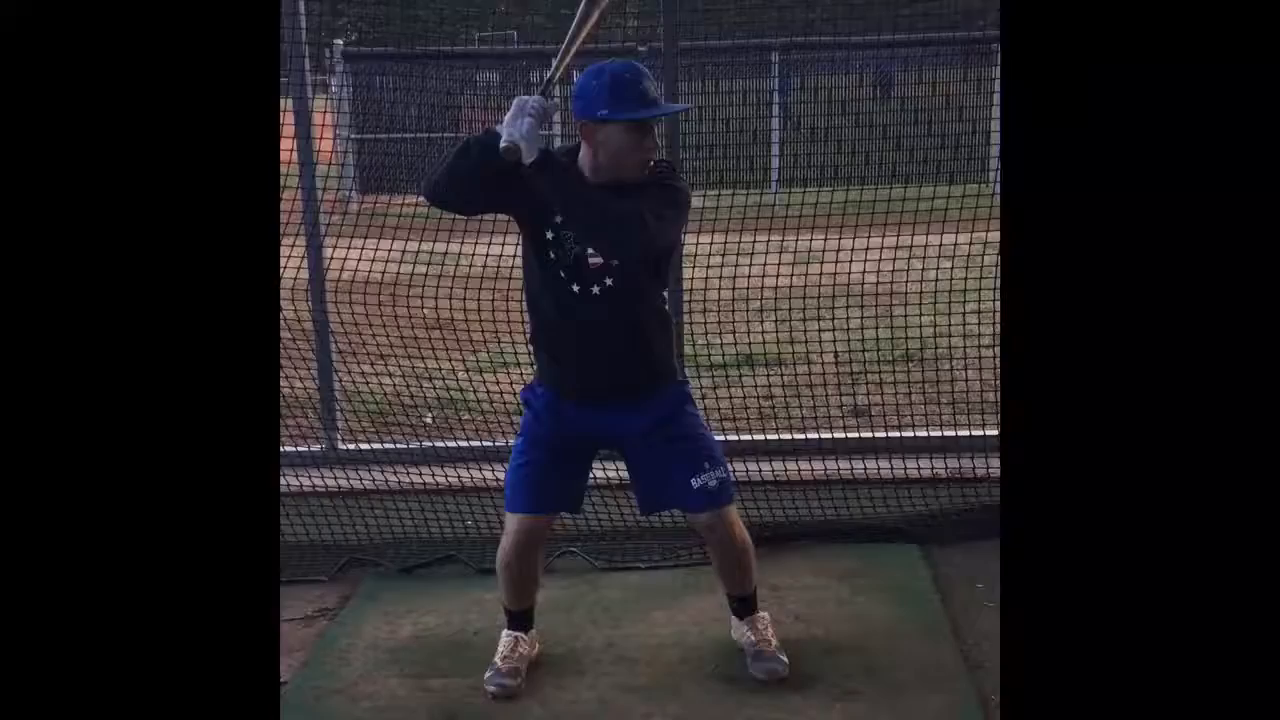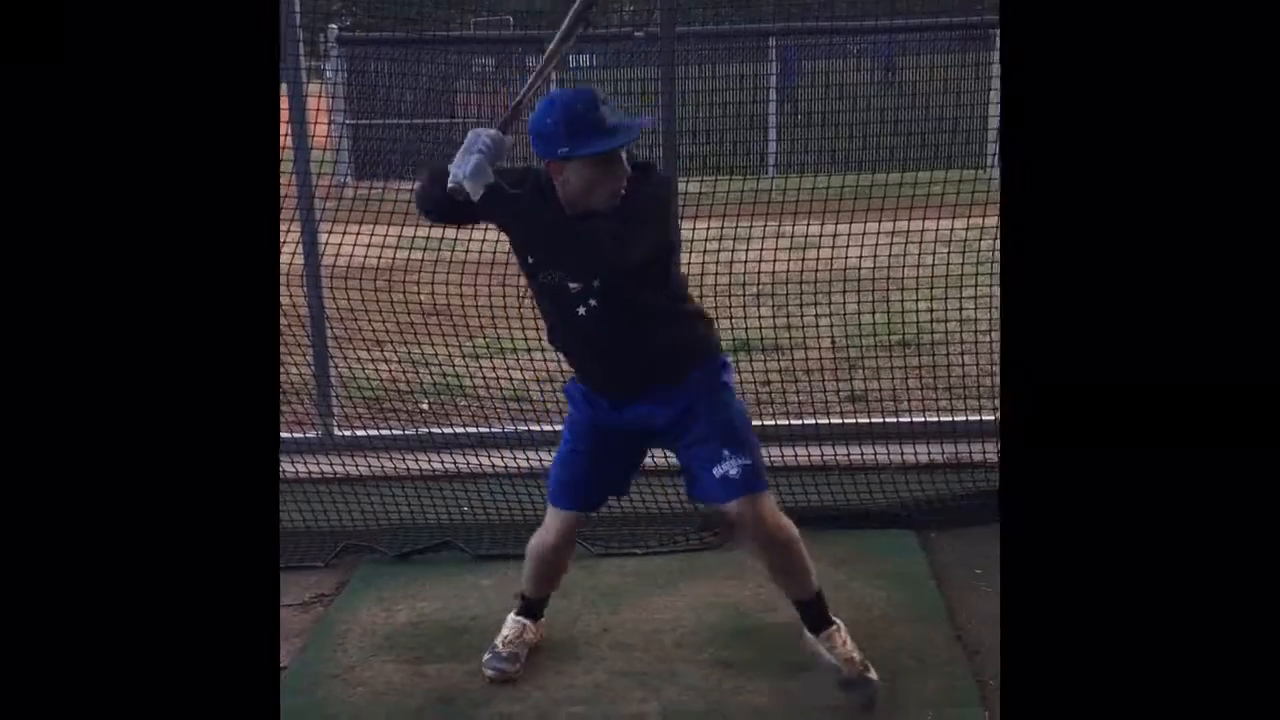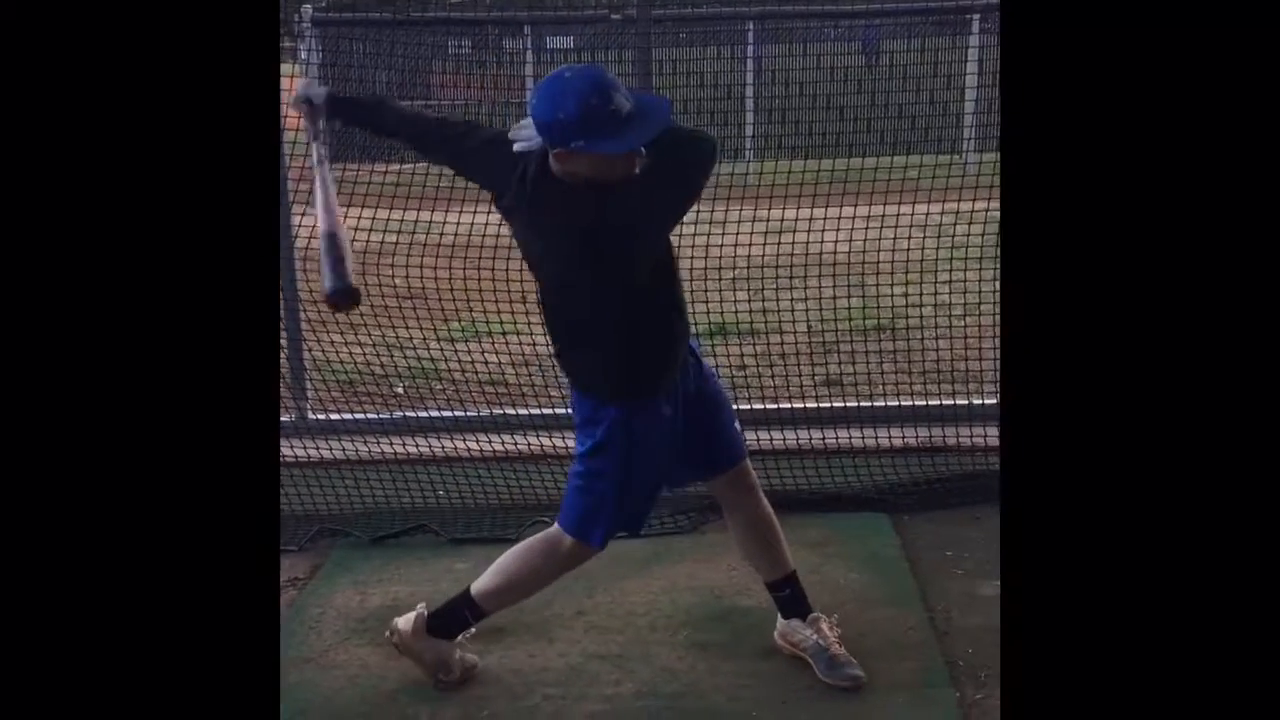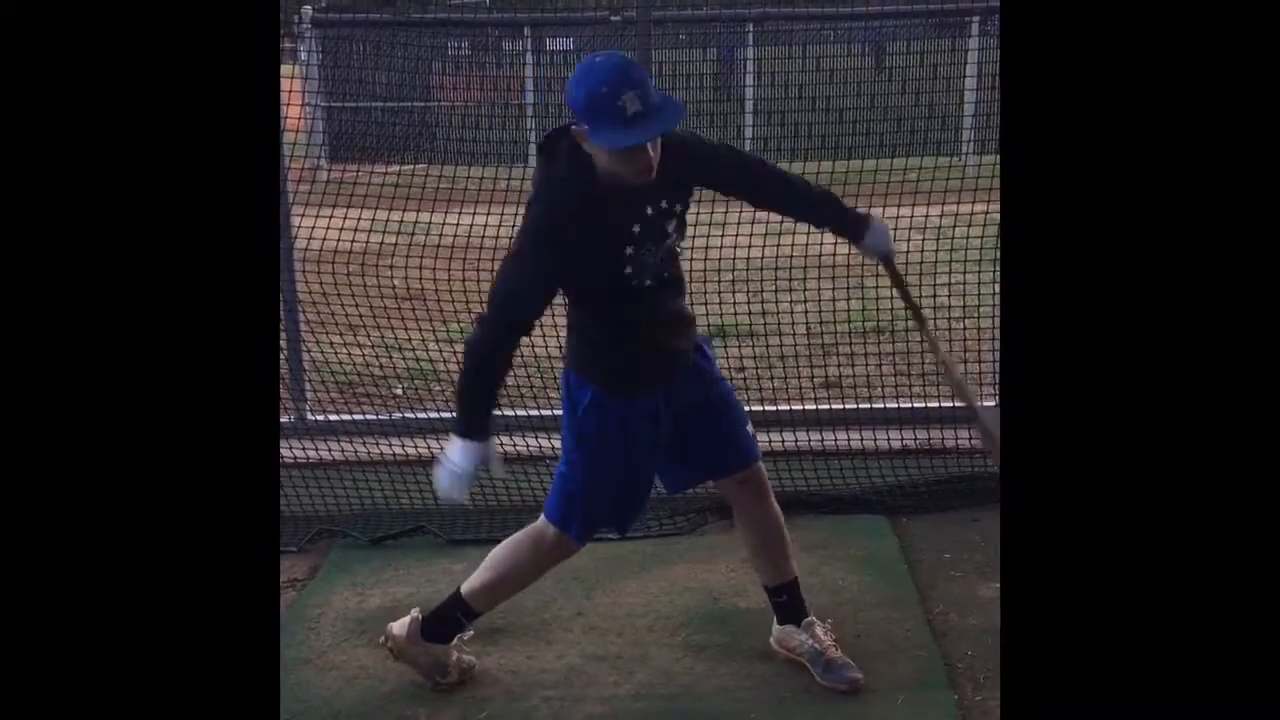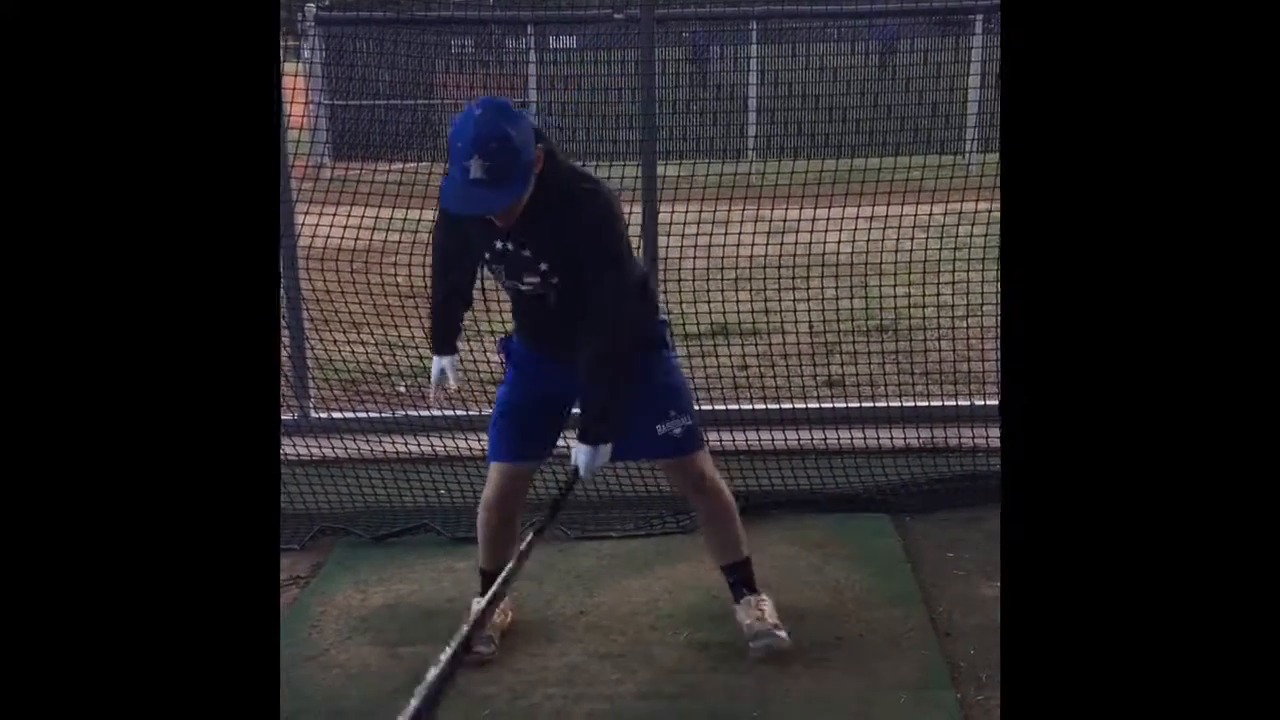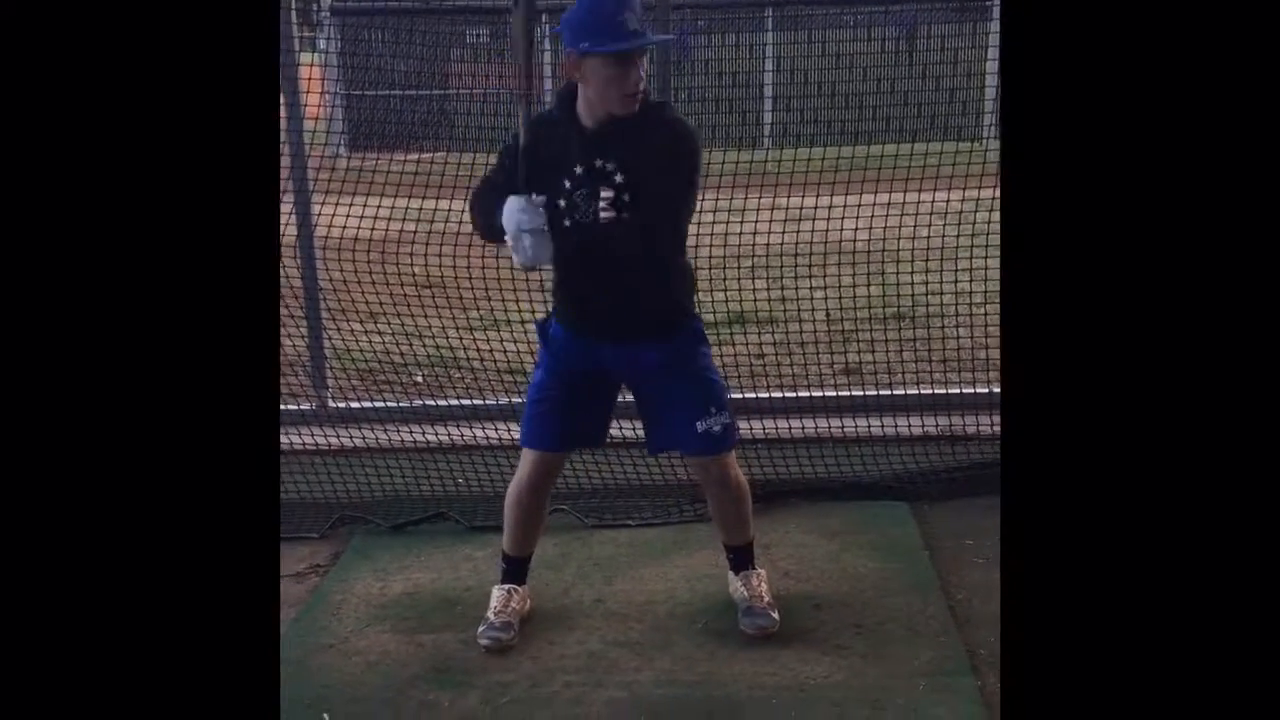
dt=0.7s
person 1, frame 1
left shoulder: (664, 188)
right shoulder: (534, 175)
left elbow: (633, 241)
right elbow: (441, 190)
left wrist: (540, 165)
right wrist: (499, 139)
left hip: (650, 393)
right hip: (561, 395)
left knee: (720, 521)
right knee: (522, 532)
left ankle: (748, 619)
right ankle: (519, 633)
person 1, frame 2
left shoulder: (647, 194)
right shoulder: (528, 192)
left elbow: (590, 255)
right elbow: (433, 203)
left wrist: (488, 193)
right wrist: (458, 172)
left hip: (687, 379)
right hip: (602, 393)
left knee: (755, 515)
right knee: (559, 529)
left ankle: (825, 631)
right ankle: (526, 620)
person 1, frame 3
left shoulder: (509, 165)
right shoulder: (614, 212)
left elbow: (432, 132)
right elbow: (697, 151)
left wrist: (331, 103)
left hip: (667, 358)
right hip: (623, 394)
left knee: (735, 482)
right knee: (580, 541)
left ankle: (798, 623)
right ankle: (426, 632)
person 1, frame 4
left shoulder: (668, 157)
right shoulder: (563, 209)
left elbow: (755, 178)
right elbow: (503, 319)
left wrist: (853, 223)
right wrist: (469, 433)
left hip: (680, 357)
right hip: (611, 388)
left knee: (749, 484)
right knee: (565, 531)
left ankle: (794, 625)
right ankle: (426, 631)
person 1, frame 5
left shoulder: (588, 207)
right shoulder: (463, 204)
left elbow: (612, 323)
right elbow: (453, 270)
left wrist: (598, 429)
right wrist: (444, 346)
left hip: (629, 344)
right hip: (539, 348)
left knee: (692, 469)
right knee: (504, 483)
left ankle: (747, 597)
right ankle: (489, 601)
person 1, frame 6
left shoulder: (669, 138)
right shoulder: (543, 136)
left elbow: (656, 246)
right elbow: (483, 208)
left wrist: (560, 248)
right wrist: (509, 213)
left hip: (663, 333)
right hip: (575, 332)
left knee: (717, 464)
right knee: (536, 465)
left ankle: (745, 573)
right ankle: (511, 586)
